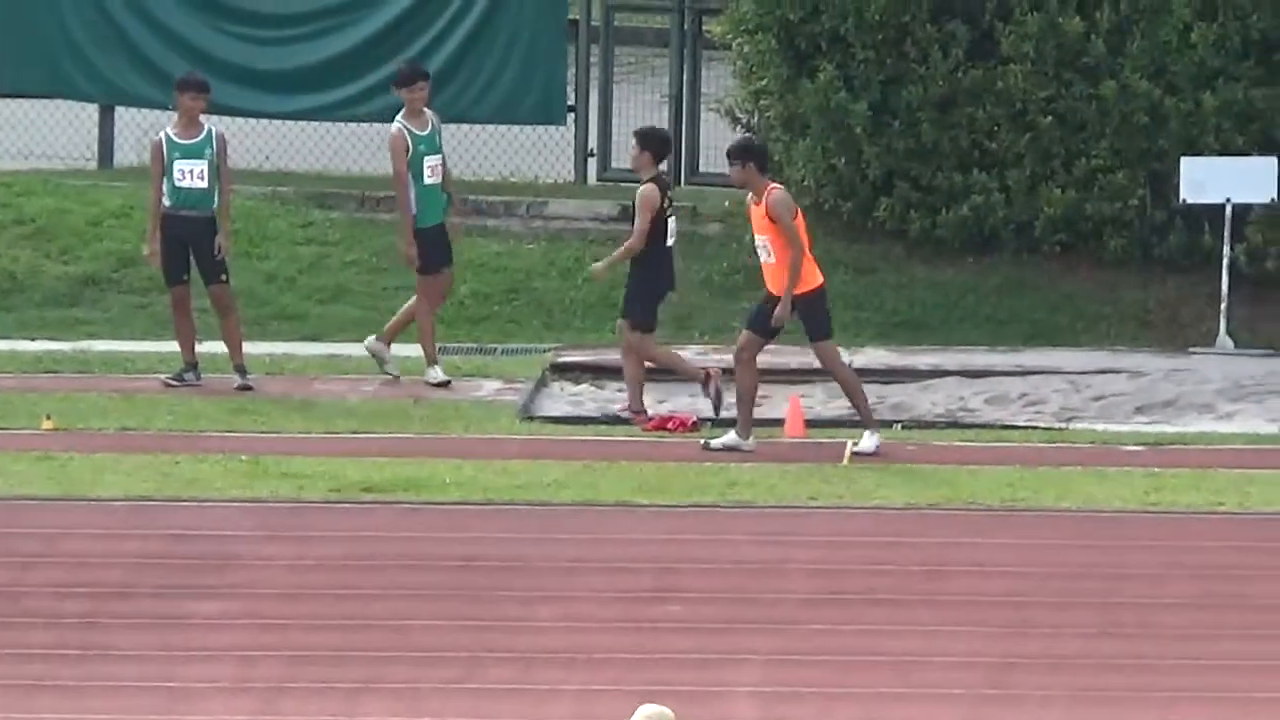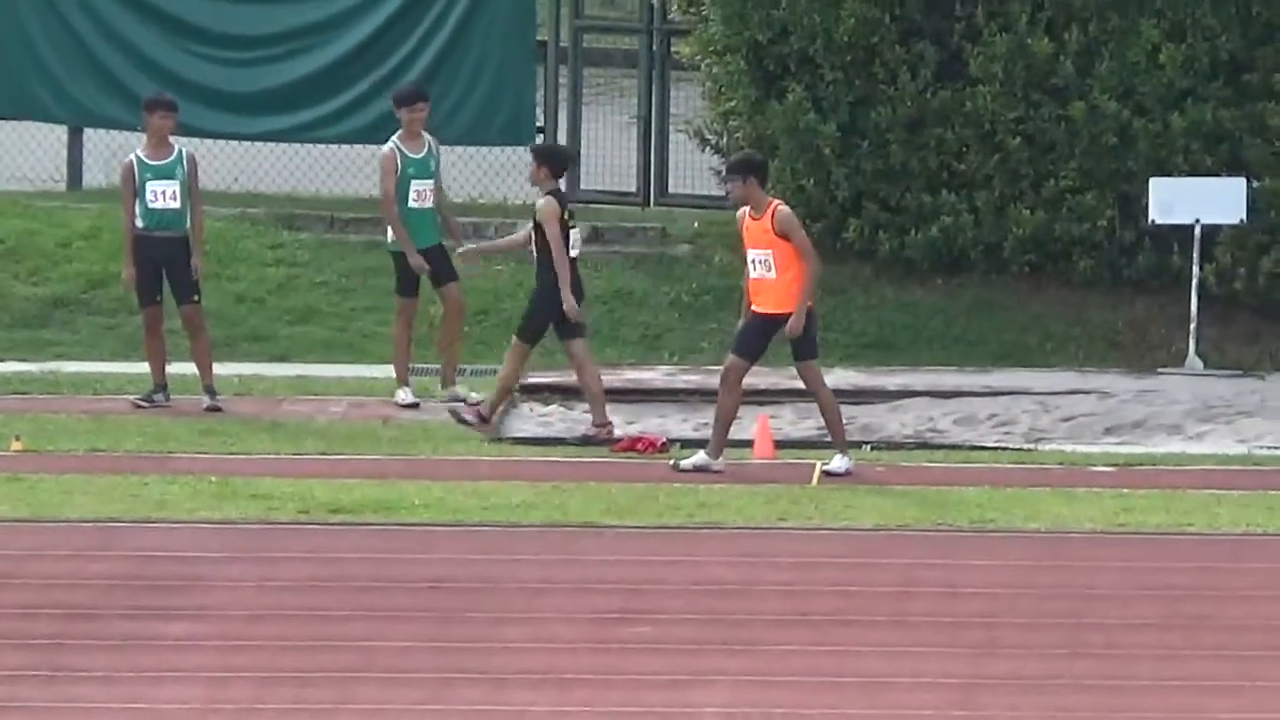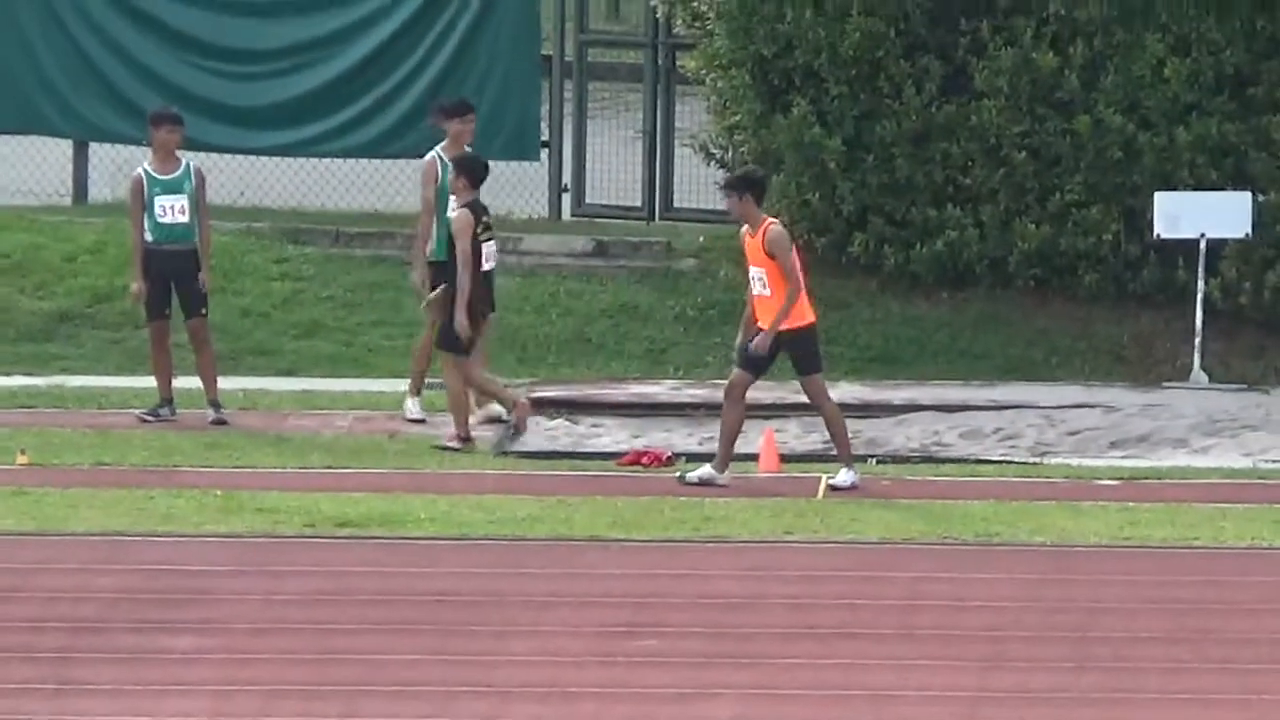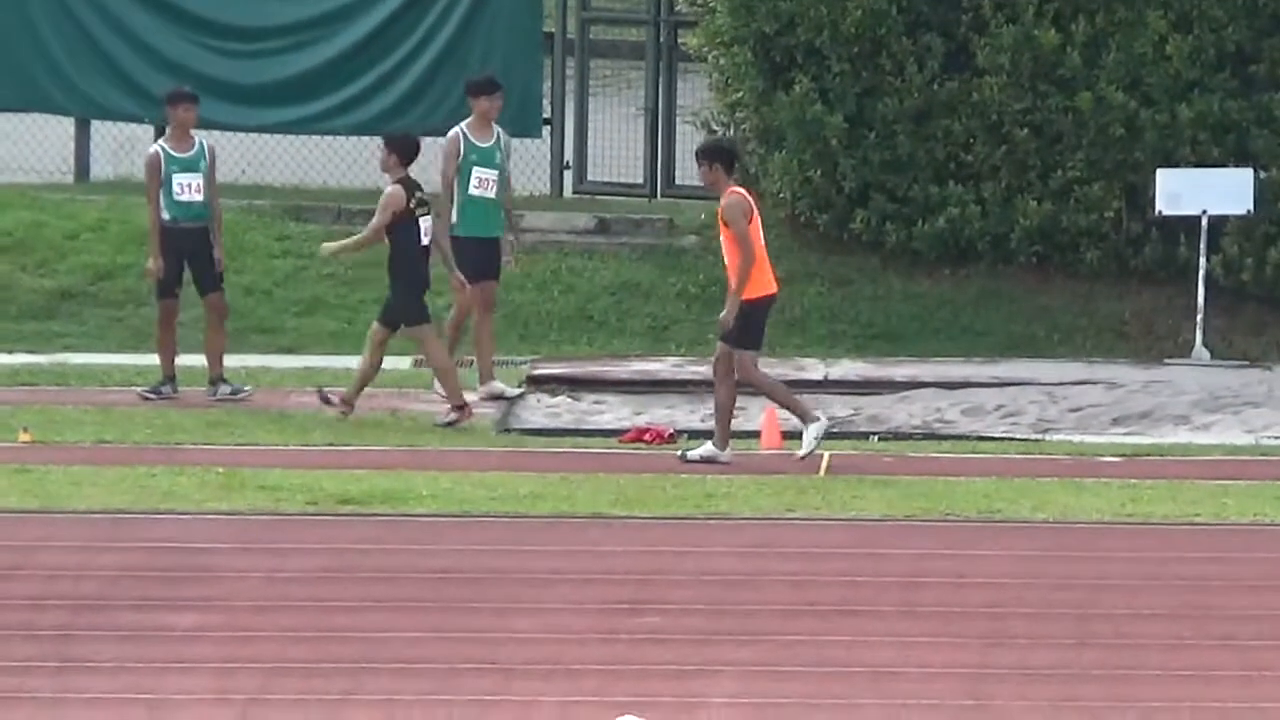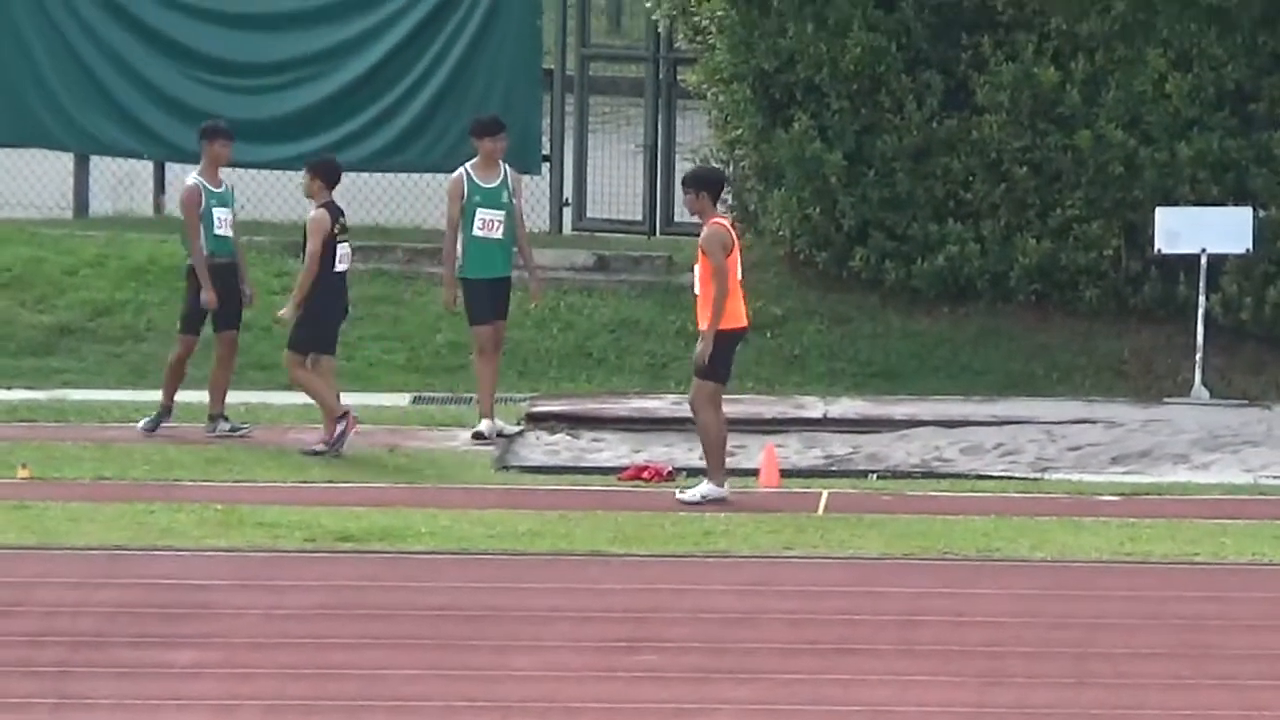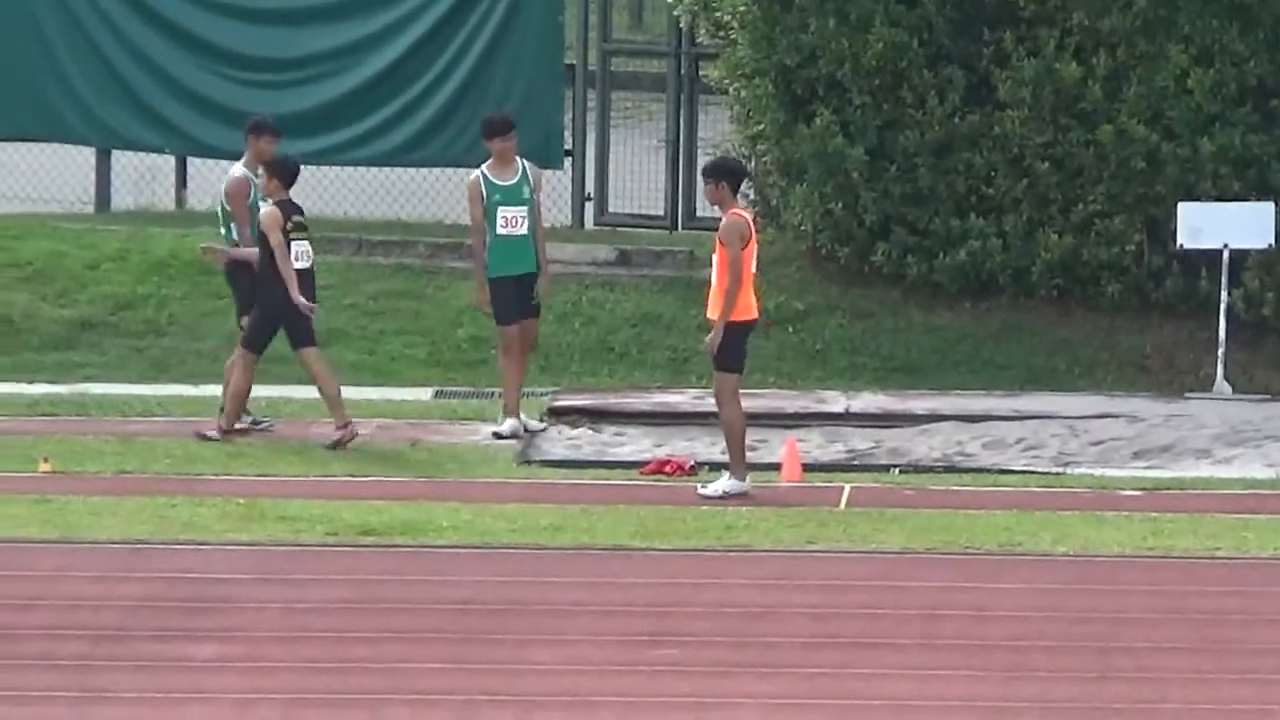
dt=0.3s
person 1, frame 1
left shoulder: (777, 199)
right shoulder: (752, 200)
left elbow: (798, 251)
left wrist: (786, 302)
right wrist: (776, 296)
left hip: (807, 290)
right hip: (778, 291)
left knee: (830, 361)
right knee: (743, 352)
left ankle: (870, 429)
right ankle: (742, 433)
person 1, frame 2
left shoulder: (782, 215)
right shoulder: (742, 217)
left elbow: (812, 263)
left wrist: (800, 313)
right wrist: (744, 314)
left hip: (793, 312)
right hip: (761, 312)
left knee: (814, 382)
right knee: (730, 374)
left ankle: (842, 454)
right ankle: (713, 454)
person 1, frame 3
left shoulder: (774, 233)
right shoulder: (745, 234)
left elbow: (795, 287)
left wrist: (769, 333)
right wrist: (745, 329)
left hip: (796, 327)
right hip: (765, 327)
left knee: (818, 396)
right knee: (734, 389)
left ankle: (848, 467)
right ankle: (718, 467)
person 1, frame 4
left shoulder: (732, 203)
right shoulder: (732, 199)
left elbow: (747, 256)
left wrist: (732, 305)
right wrist: (732, 302)
left hip: (754, 296)
right hip: (748, 296)
left knee: (746, 372)
right knee: (721, 365)
left ankle: (810, 420)
right ankle: (719, 444)
person 1, frame 5
left shoulder: (712, 233)
right shoulder: (721, 228)
left elbow: (722, 288)
left wrist: (707, 338)
left hip: (722, 328)
right hip: (724, 327)
left knee: (700, 402)
right knee: (709, 404)
left ankle: (716, 481)
right ankle: (715, 481)
person 1, frame 6
left shoulder: (732, 222)
right shoulder: (740, 219)
left elbow: (735, 279)
left wrist: (718, 327)
left hip: (733, 320)
right hip: (735, 319)
left knee: (726, 396)
right knee: (726, 396)
left ankle: (738, 477)
right ankle: (737, 473)
person 2, frame 1
left shoulder: (433, 119)
right shoulder: (399, 133)
right elbow: (400, 189)
left wrist: (453, 206)
right wrist: (407, 238)
left hip: (438, 217)
right hip: (419, 222)
left knee: (442, 287)
right knee: (429, 290)
left ankle: (382, 340)
right ankle: (431, 364)
person 2, frame 2
left shoulder: (433, 145)
right shoulder: (391, 153)
right elbow: (389, 208)
left wrist: (456, 233)
right wrist: (409, 252)
left hip: (433, 240)
right hip: (406, 244)
left knee: (455, 304)
right knee: (405, 312)
left ankle: (449, 383)
right ankle: (402, 383)
person 2, frame 3
right shoulder: (433, 162)
right elbow: (426, 214)
right wrist: (420, 265)
right hip: (441, 256)
right knee: (435, 325)
left ankle: (483, 403)
right ankle: (413, 395)
person 2, frame 4
left shoulder: (502, 140)
right shoulder: (456, 139)
right elbow: (446, 190)
left wrist: (513, 234)
right wrist: (443, 236)
left hip: (492, 233)
right hip: (464, 231)
left knee: (488, 304)
right knee: (465, 302)
left ankle: (487, 380)
person 2, frame 5
left shoulder: (512, 178)
right shoulder: (461, 179)
left elbow: (518, 227)
right elbow: (452, 232)
left wrist: (532, 273)
right wrist: (449, 281)
left hip: (502, 272)
right hip: (472, 273)
left knee: (496, 343)
right knee: (483, 344)
left ankle: (489, 416)
right ankle: (486, 418)
person 2, frame 6
left shoulder: (531, 173)
right shoulder: (477, 181)
left elbow: (538, 225)
right elbow: (477, 235)
left wrist: (544, 272)
right wrist: (480, 283)
left hip: (529, 268)
right hip: (499, 271)
left knee: (529, 339)
right knee: (508, 342)
left ankle: (512, 408)
right ankle: (511, 417)
person 3, frame 1
left shoulder: (216, 137)
right shoulder: (162, 141)
left elbow: (224, 188)
right elbow: (156, 192)
left wrist: (224, 231)
right wrist: (151, 237)
left hip: (205, 223)
right hip: (173, 224)
left knee: (222, 296)
right knee: (179, 298)
left ankle: (240, 368)
right ankle: (190, 367)
person 3, frame 2
left shoulder: (186, 158)
right shoulder: (132, 164)
left elbow: (196, 207)
right elbow: (128, 215)
left wrist: (198, 252)
right wrist: (128, 261)
left hip: (178, 244)
right hip: (147, 245)
left knee: (193, 317)
right knee: (152, 319)
left ankle: (209, 389)
right ankle: (160, 388)
person 3, frame 3
left shoulder: (194, 172)
right shoulder: (141, 178)
left elbow: (203, 221)
right elbow: (137, 229)
left wrist: (205, 266)
right wrist: (137, 275)
left hip: (187, 257)
right hip: (155, 258)
left knee: (199, 331)
right knee: (158, 333)
left ankle: (213, 403)
right ankle: (165, 402)
person 3, frame 4
left shoulder: (206, 150)
right shoulder: (157, 155)
left elbow: (213, 199)
right elbow: (154, 207)
left wrist: (218, 242)
right wrist: (154, 254)
left hip: (202, 235)
right hip: (173, 235)
left knee: (217, 307)
right knee: (167, 311)
left ankle: (217, 381)
right ankle: (168, 380)
person 3, frame 5
left shoulder: (227, 188)
right shoulder: (192, 188)
right elbow: (194, 241)
left wrist: (245, 280)
right wrist: (205, 286)
left hip: (228, 272)
right hip: (203, 271)
left knee: (228, 345)
right knee: (186, 345)
left ankle: (216, 418)
right ankle: (164, 409)
person 3, frame 6
left shoulder: (255, 180)
right shoulder: (239, 179)
right elbow: (243, 231)
left hip: (253, 265)
right hip: (243, 265)
left ankle: (238, 410)
right ankle: (230, 409)
person 4, frame 1
left shoulder: (647, 191)
right shoulder: (660, 186)
left elbow: (637, 243)
left wrist: (606, 264)
left hip: (649, 276)
right hip: (647, 275)
left knee: (641, 345)
right knee: (626, 338)
left ankle: (704, 377)
right ankle: (635, 406)
person 4, frame 2
left shoulder: (546, 204)
right shoulder: (558, 201)
left elbow: (558, 252)
right elbow: (522, 239)
left wrist: (566, 295)
right wrist: (478, 248)
left hip: (550, 292)
right hip: (565, 291)
left knee: (516, 354)
right knee: (579, 355)
left ankle: (484, 414)
right ankle: (600, 422)
person 4, frame 3
left shoulder: (461, 216)
right shoulder: (482, 212)
left elbow: (465, 266)
left wrist: (460, 311)
right wrist: (444, 291)
left hip: (465, 302)
right hip: (478, 301)
left knee: (452, 366)
right knee: (463, 367)
left ankle: (462, 435)
right ankle: (514, 404)
person 4, frame 4
left shoulder: (394, 193)
right shoulder: (416, 189)
left elbow: (369, 237)
right elbow: (435, 234)
left wrist: (333, 249)
right wrist: (453, 271)
left hip: (406, 281)
right hip: (413, 276)
left knee: (427, 341)
right knee: (377, 337)
left ankle: (458, 405)
right ankle: (348, 399)
person 4, frame 5
left shoulder: (318, 216)
right shoulder: (337, 213)
left elbow: (311, 265)
left wrist: (291, 305)
left hip: (319, 304)
right hip: (334, 302)
left knee: (294, 365)
right knee: (322, 368)
left ankle: (341, 416)
right ankle: (331, 436)
person 4, frame 6
left shoulder: (270, 213)
right shoulder: (297, 212)
left elbow: (280, 257)
left wrist: (294, 294)
left hip: (276, 302)
right hip: (297, 300)
left knee: (243, 359)
right knee: (313, 362)
left ankle: (224, 427)
right ankle: (343, 424)
